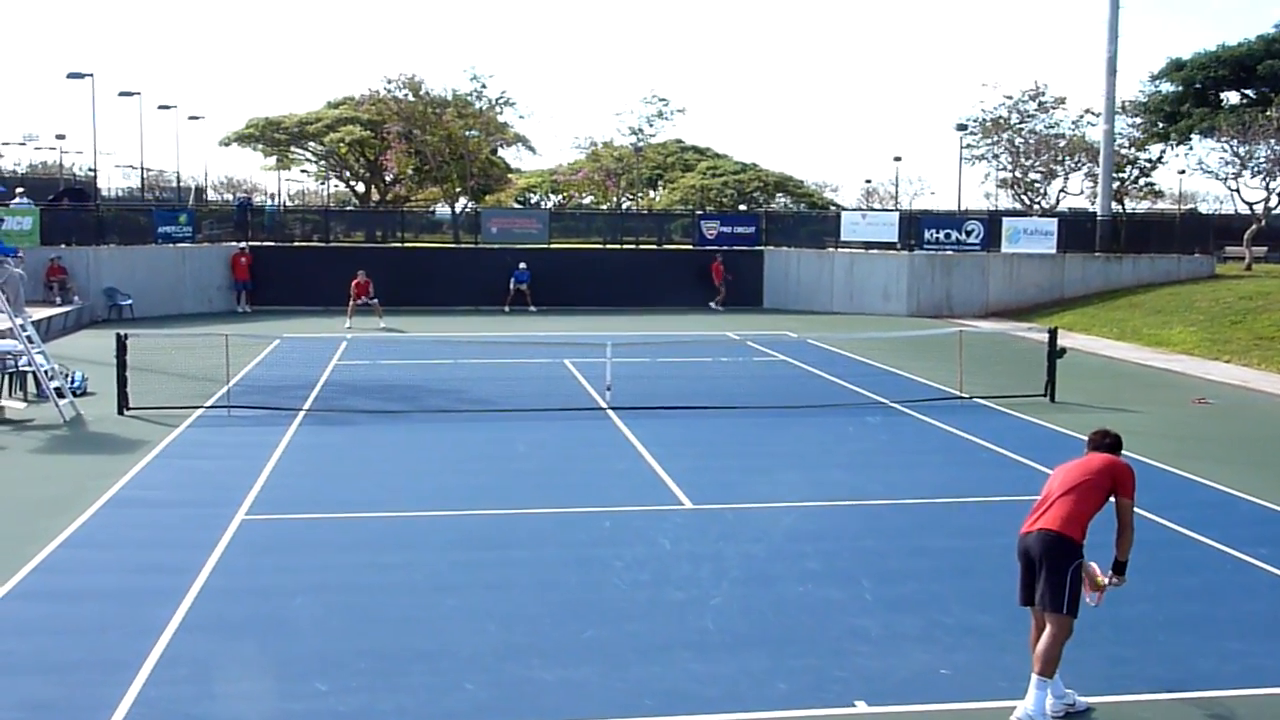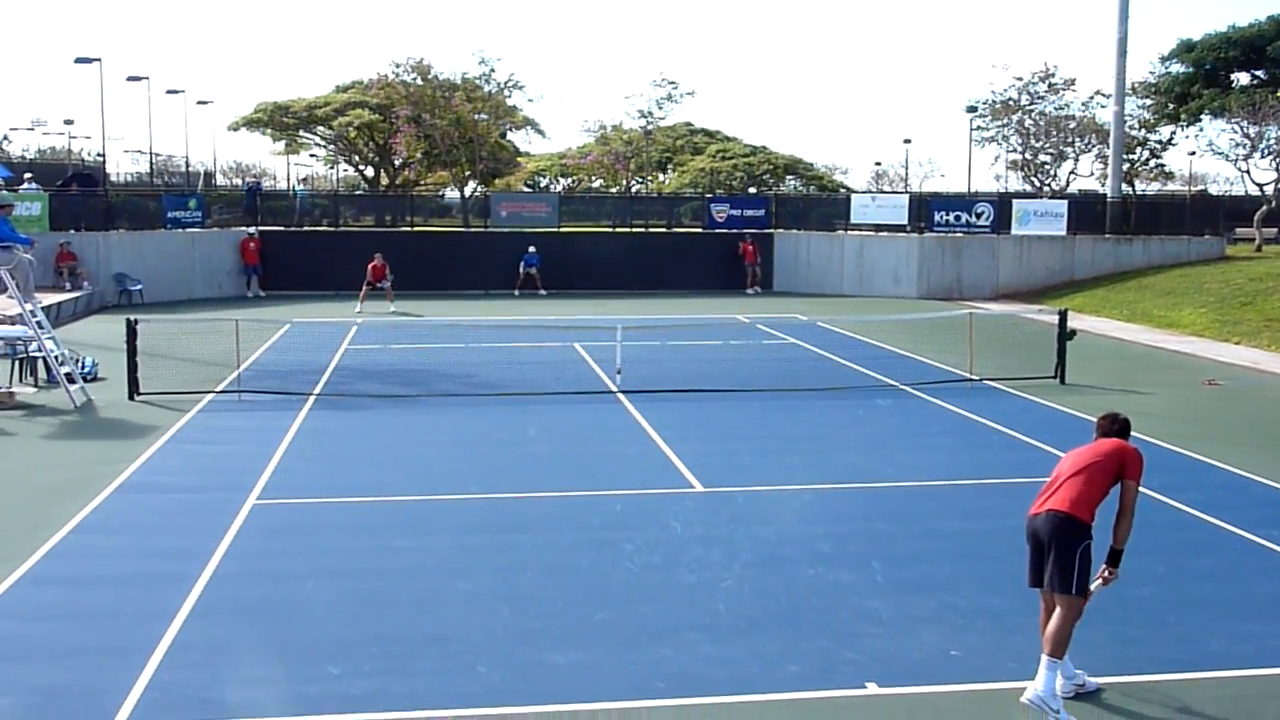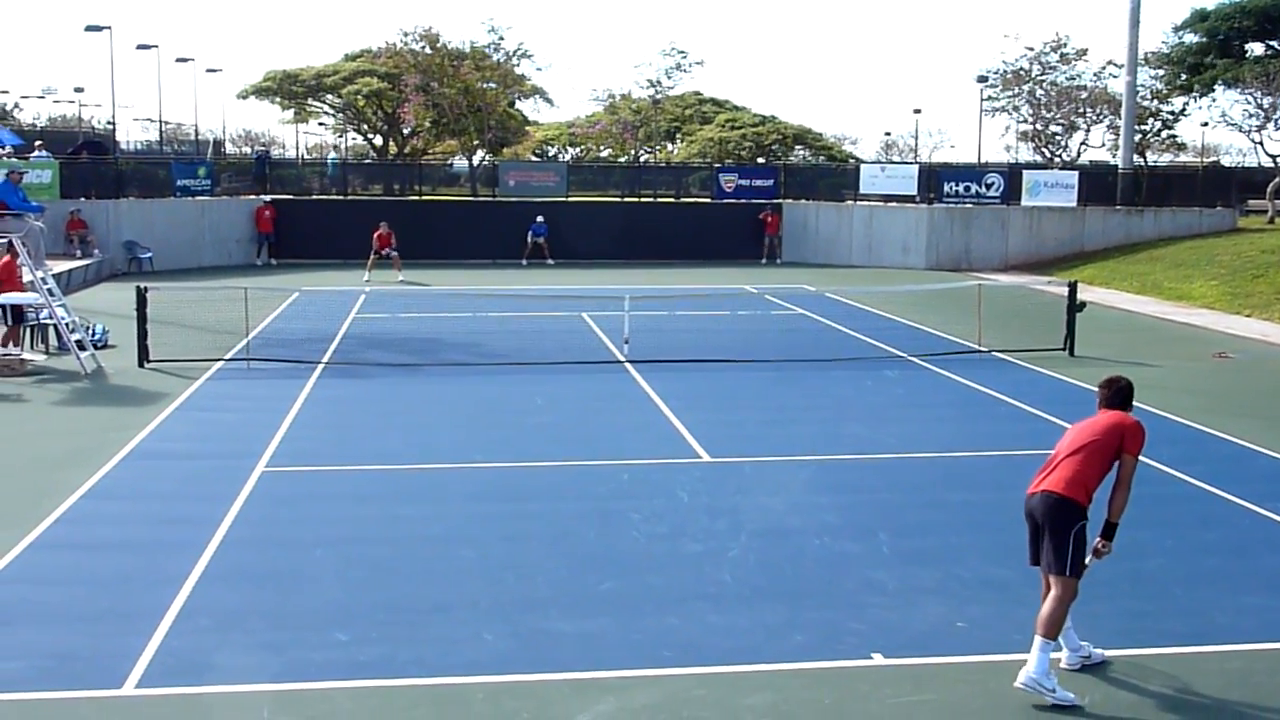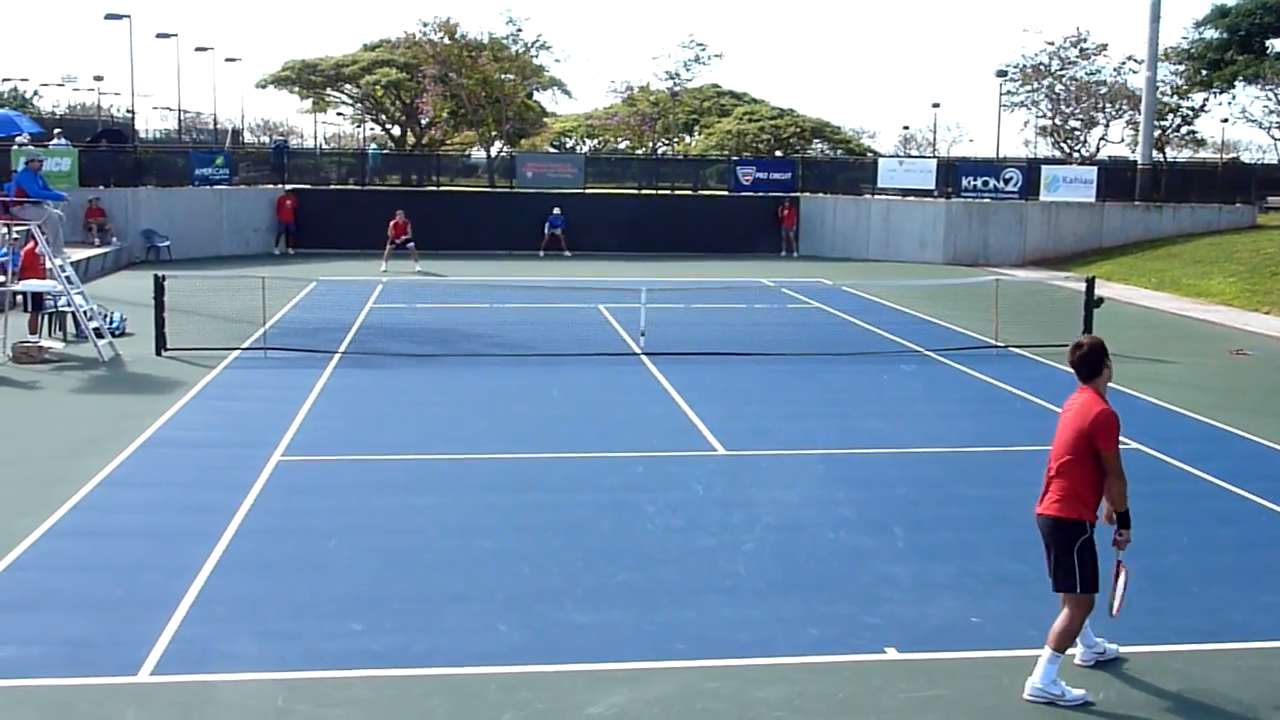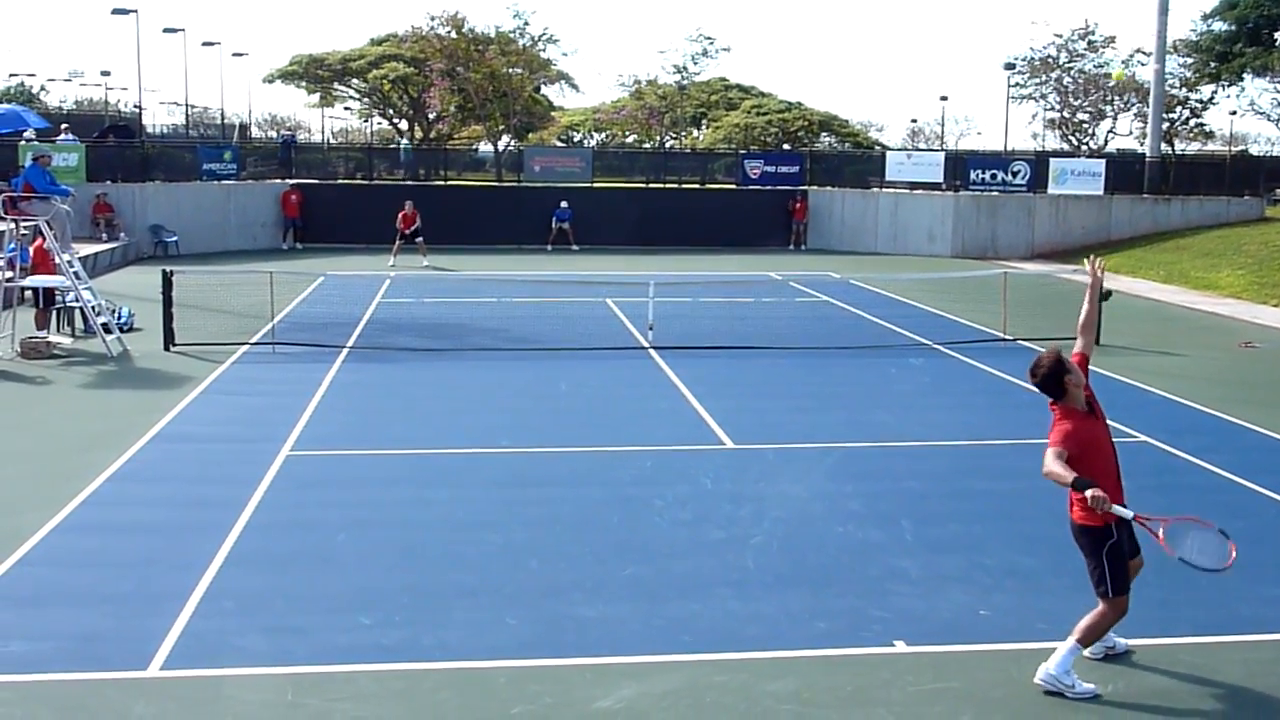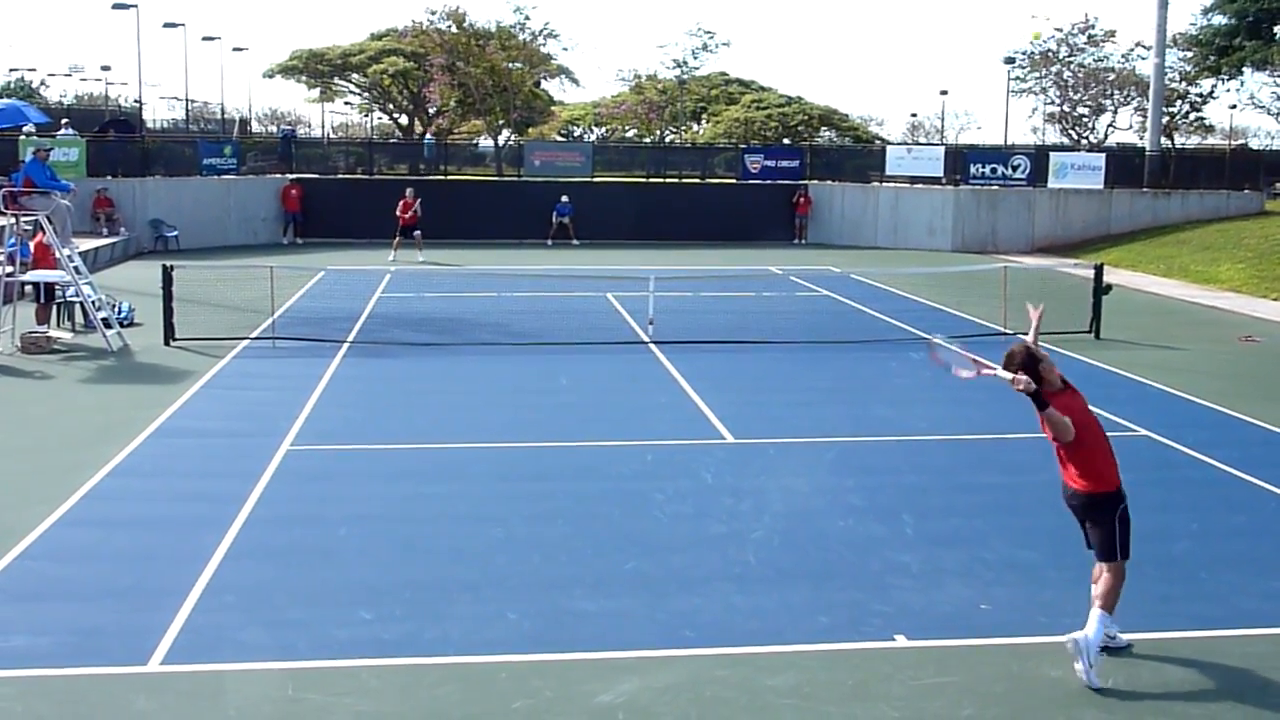
dt=0.5s
person 1, frame 1
left shoulder: (1066, 467)
right shoulder: (1121, 468)
right elbow: (1126, 527)
left wrist: (1083, 570)
right wrist: (1119, 568)
left hip: (1028, 537)
right hip: (1058, 540)
left knee: (1041, 621)
right knee: (1059, 626)
person 1, frame 2
left shoulder: (1077, 452)
right shoulder: (1130, 453)
right elbow: (1126, 512)
right wrist: (1113, 560)
left hip: (1036, 518)
right hip: (1067, 522)
left knee: (1050, 603)
right knee: (1069, 607)
left ankle: (1066, 678)
right ankle: (1042, 688)
person 1, frame 3
left shoulder: (1083, 424)
right shoulder: (1132, 427)
right elbow: (1122, 486)
right wrist: (1107, 534)
left hip: (1035, 496)
right hip: (1063, 501)
left knee: (1053, 581)
right knee: (1063, 588)
left ankle: (1074, 650)
right ankle: (1036, 671)
person 1, frame 4
left shoulder: (1077, 402)
right shoulder: (1103, 414)
right elbow: (1114, 476)
left wrist: (1106, 506)
right wrist: (1123, 522)
left hip: (1050, 510)
right hip: (1069, 518)
left knee: (1073, 592)
right knee: (1080, 602)
left ankle: (1089, 647)
right ankle: (1042, 681)
person 1, frame 5
left shoulder: (1080, 386)
right shoulder: (1067, 428)
left elbow: (1086, 334)
right elbow: (1051, 464)
left wrist: (1094, 287)
right wrist: (1084, 486)
left hip: (1109, 513)
right hip: (1095, 521)
left knee: (1132, 566)
right knee: (1115, 604)
left ankle: (1099, 640)
right ankle: (1056, 669)
person 1, frame 6
left shoulder: (1047, 380)
right shoulder: (1056, 405)
left elbow: (1030, 352)
right elbow: (1066, 432)
left wrist: (1033, 328)
right wrist: (1036, 396)
left hip: (1079, 488)
right hip: (1101, 492)
left knee: (1106, 560)
right knee: (1113, 568)
left ankle: (1100, 631)
right ankle: (1091, 635)
